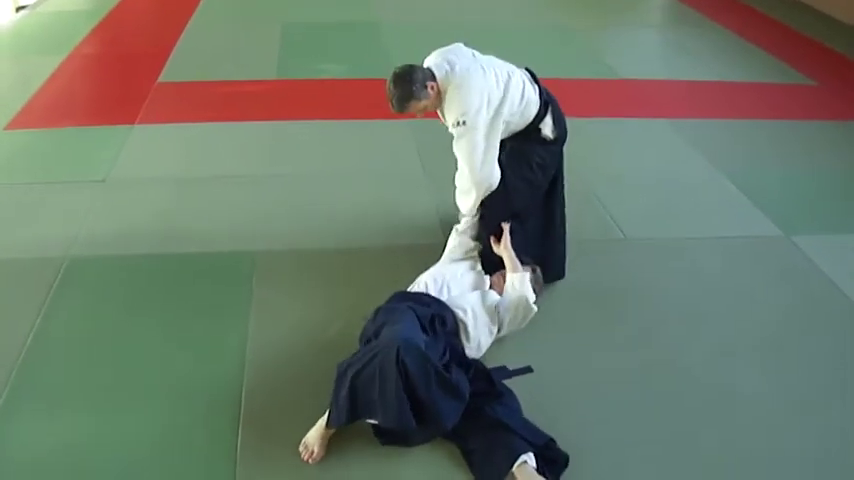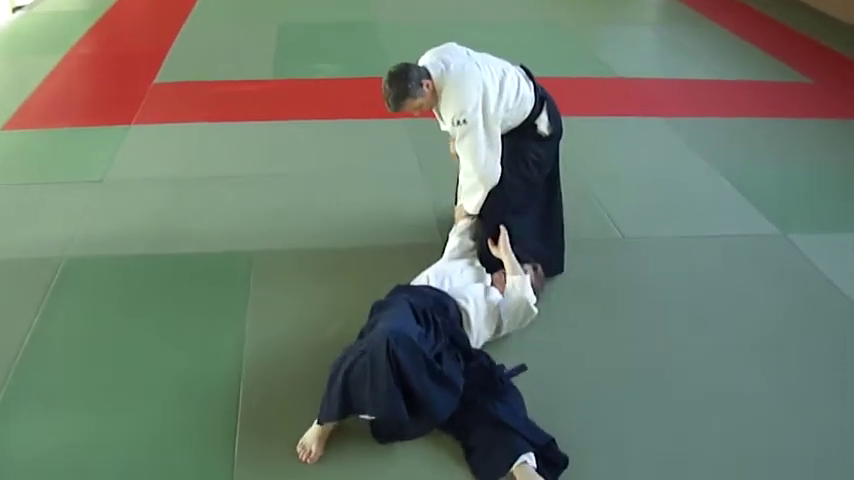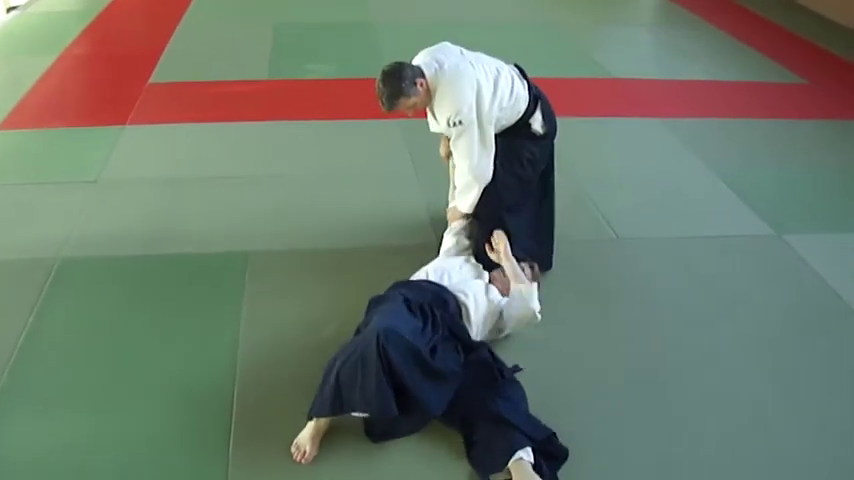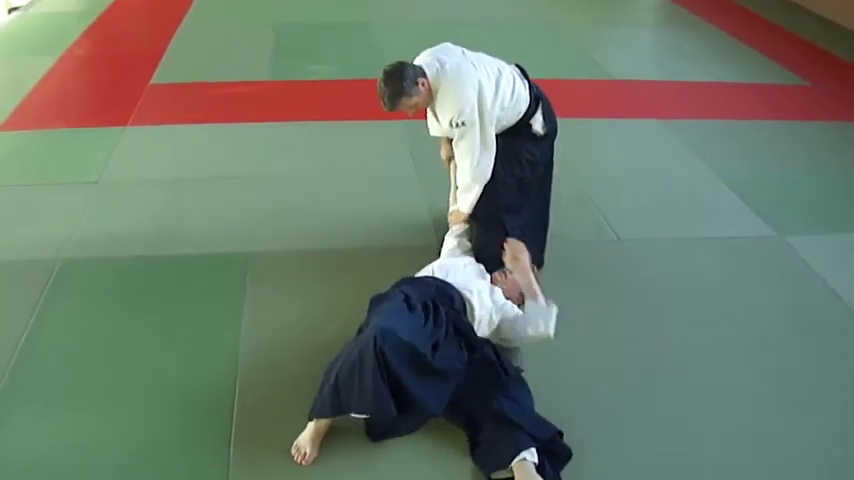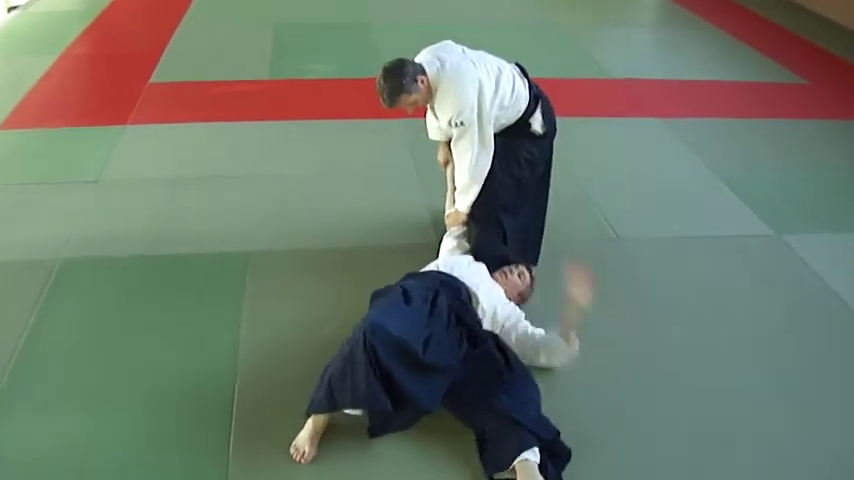
dt=0.1s
person 1, frame 1
left shoulder: (503, 312)
right shoulder: (464, 263)
left elbow: (523, 295)
left wrist: (507, 250)
left hip: (448, 351)
left knee: (488, 402)
right knee: (403, 347)
right ankle: (329, 423)
person 1, frame 2
left shoulder: (502, 309)
right shoulder: (465, 262)
left elbow: (524, 299)
left wrist: (506, 252)
left hip: (446, 342)
left knee: (489, 395)
right knee: (393, 340)
right ankle: (326, 423)
person 1, frame 3
left shoulder: (502, 310)
right shoulder: (462, 261)
left elbow: (528, 308)
right elbow: (458, 223)
left wrist: (506, 255)
left hip: (449, 335)
left knee: (490, 387)
right knee: (386, 336)
right ankle: (320, 422)
person 1, frame 4
left shoulder: (504, 311)
right shoulder: (464, 260)
left elbow: (540, 327)
left wrist: (526, 272)
left hip: (451, 336)
left knee: (501, 389)
right knee: (381, 337)
right ankle: (319, 424)
person 1, frame 5
left shoulder: (507, 313)
right shoulder: (463, 261)
left elbow: (551, 352)
left wrist: (576, 308)
left hip: (460, 327)
left knee: (509, 380)
right knee: (377, 331)
right ankle: (318, 421)
person 2, frame 1
left shoulder: (465, 105)
right shoulder: (434, 64)
left elbow: (478, 171)
left wrist: (467, 208)
left hip: (538, 130)
right hip: (521, 109)
left knee: (504, 205)
person 2, frame 2
left shoulder: (462, 104)
right shoulder: (427, 65)
left elbow: (481, 165)
left wrist: (469, 206)
right wrist: (456, 136)
left hip: (535, 126)
right hip: (516, 107)
left knee: (502, 204)
person 2, frame 3
left shoulder: (457, 103)
right shoulder: (422, 64)
left elbow: (475, 164)
left wrist: (462, 206)
right wrist: (445, 137)
left hip: (529, 125)
right hip: (508, 109)
left knee: (496, 202)
left ankle: (500, 268)
person 2, frame 4
left shoulder: (459, 101)
right shoulder: (423, 64)
left elbow: (475, 159)
left wrist: (464, 209)
right wrist: (446, 140)
left hip: (529, 125)
right hip: (511, 106)
left knee: (496, 202)
left ankle: (498, 271)
person 2, frame 5
left shoulder: (458, 101)
right shoulder: (423, 63)
left elbow: (473, 158)
left wrist: (462, 209)
right wrist: (444, 143)
left hip: (529, 124)
right hip: (509, 106)
left knee: (494, 202)
left ankle: (495, 270)
